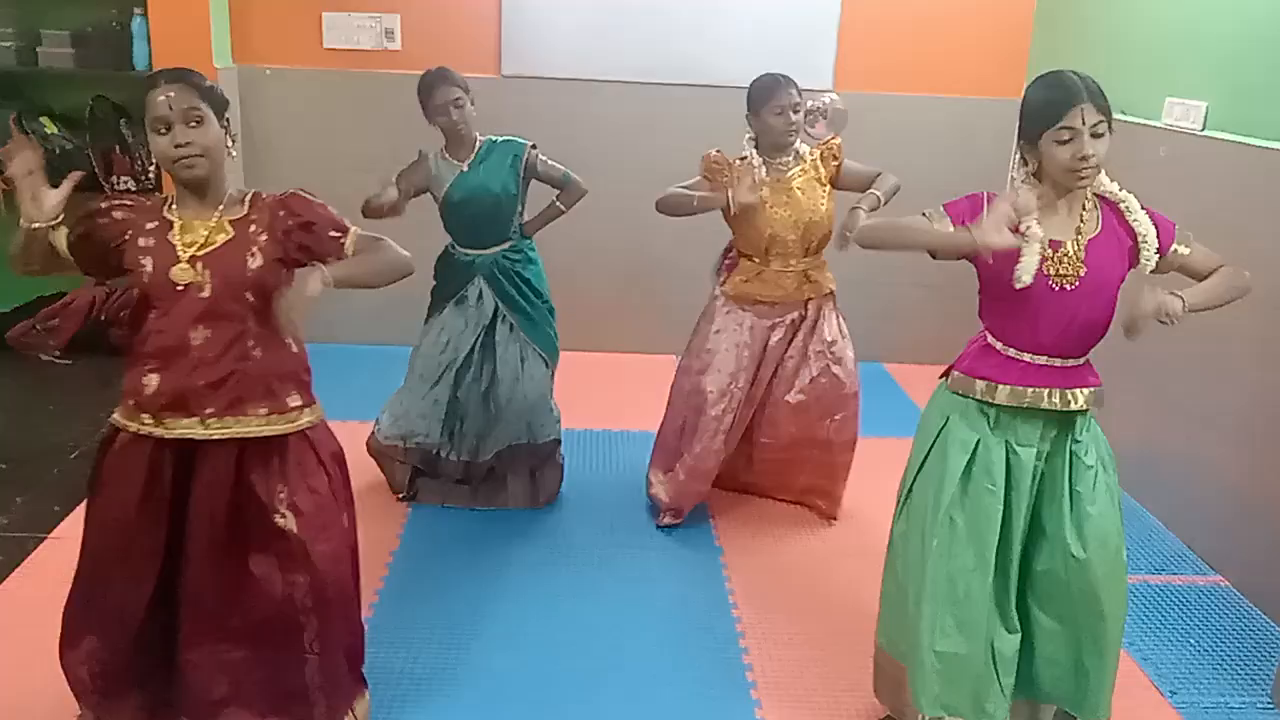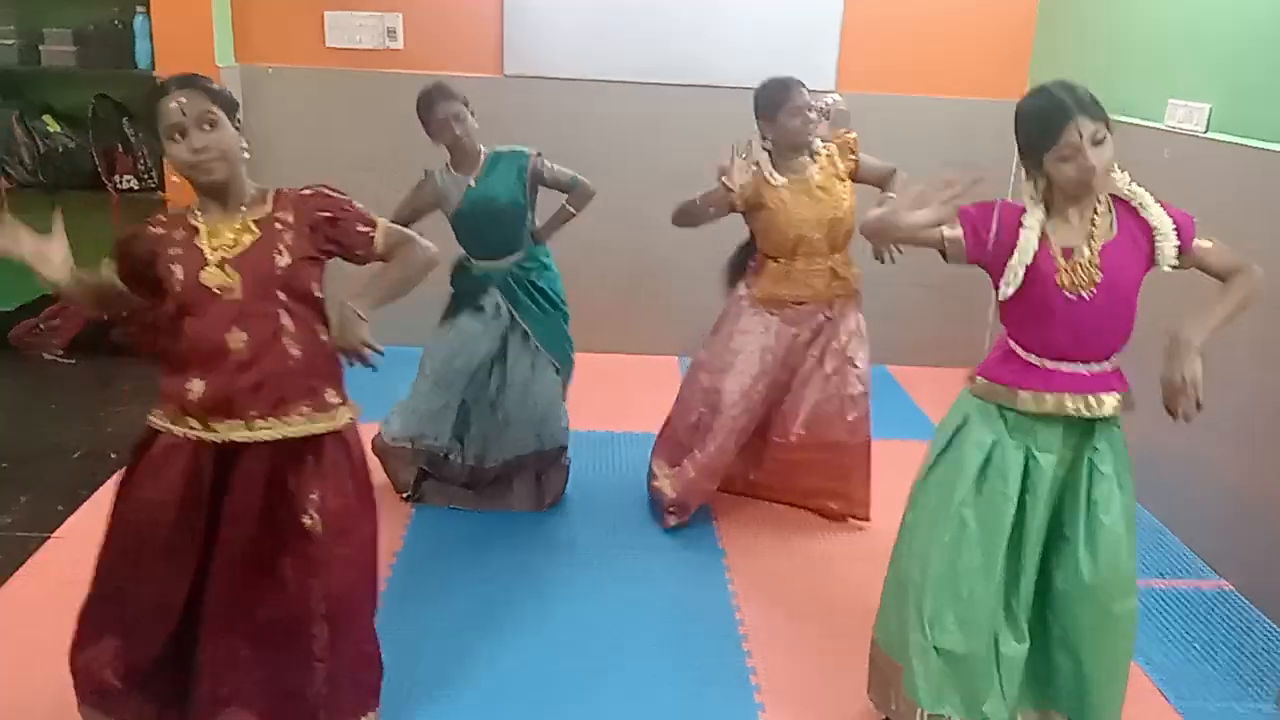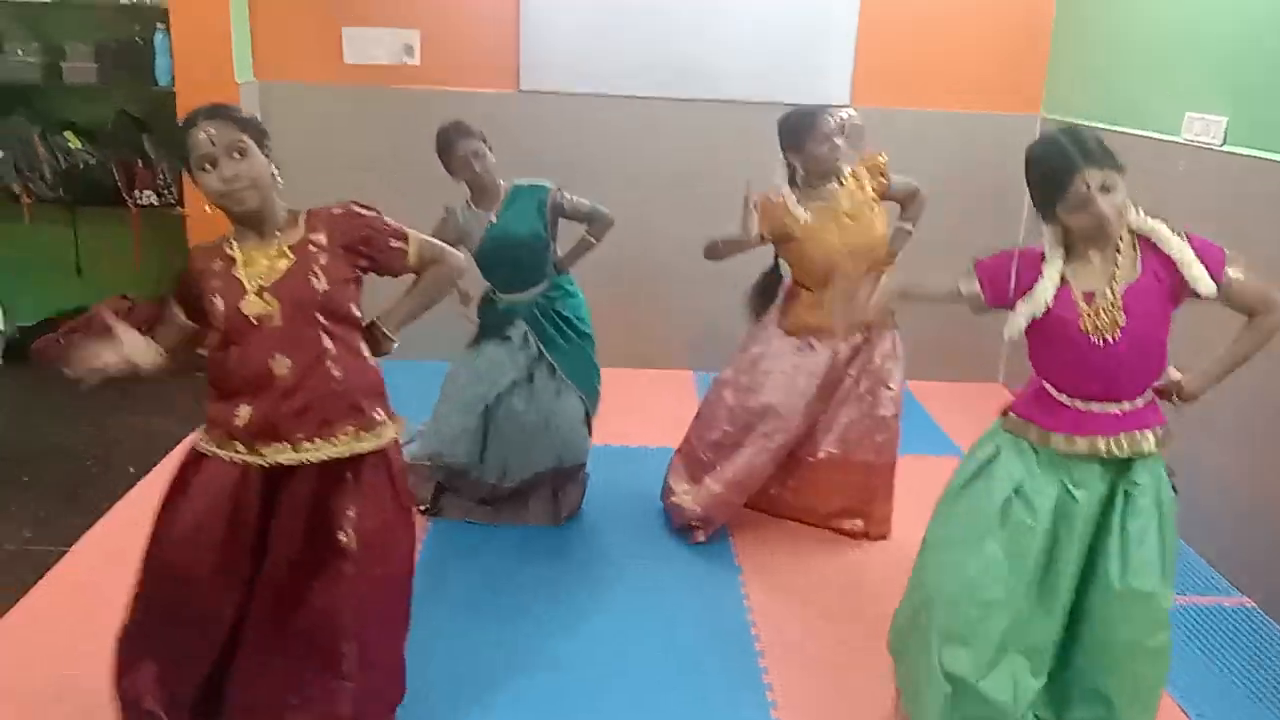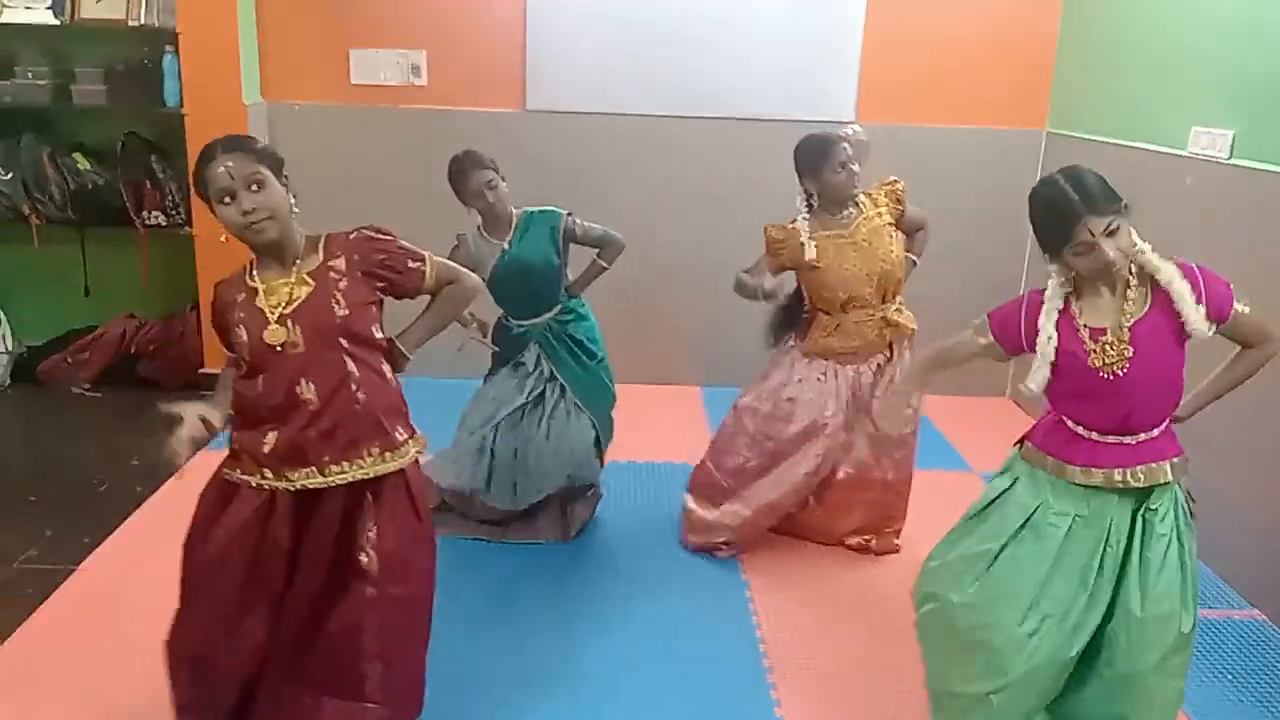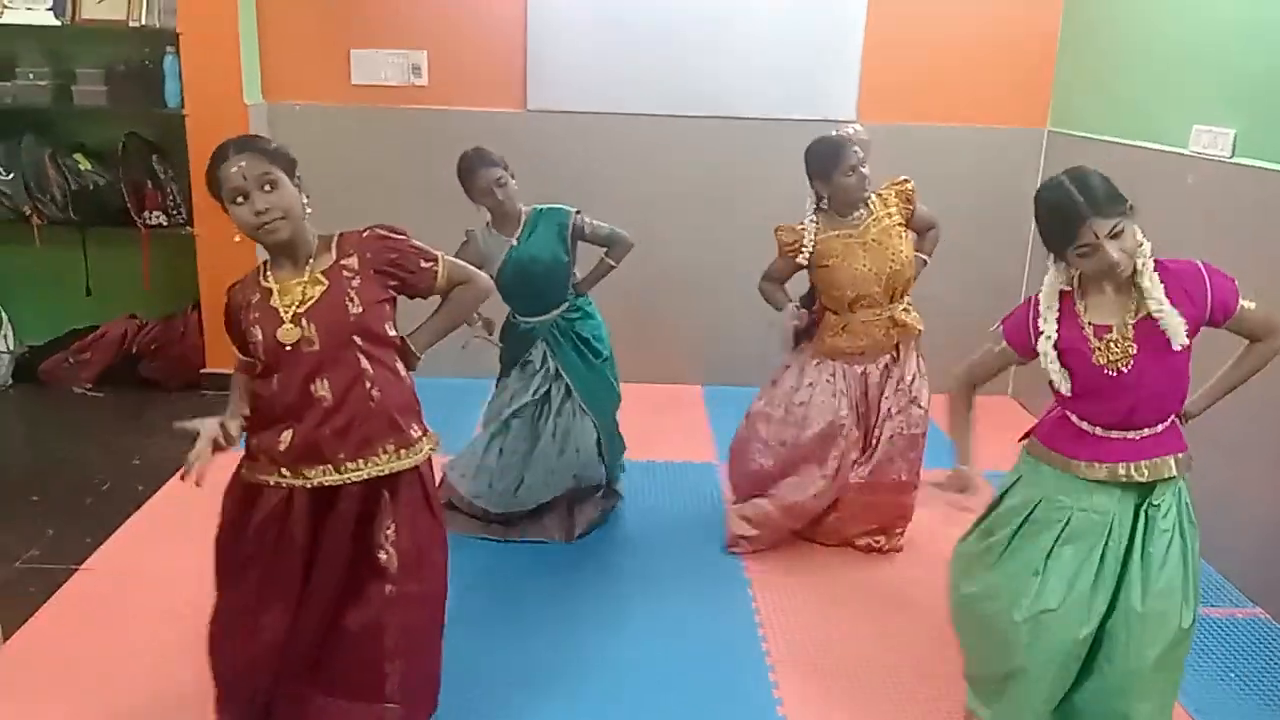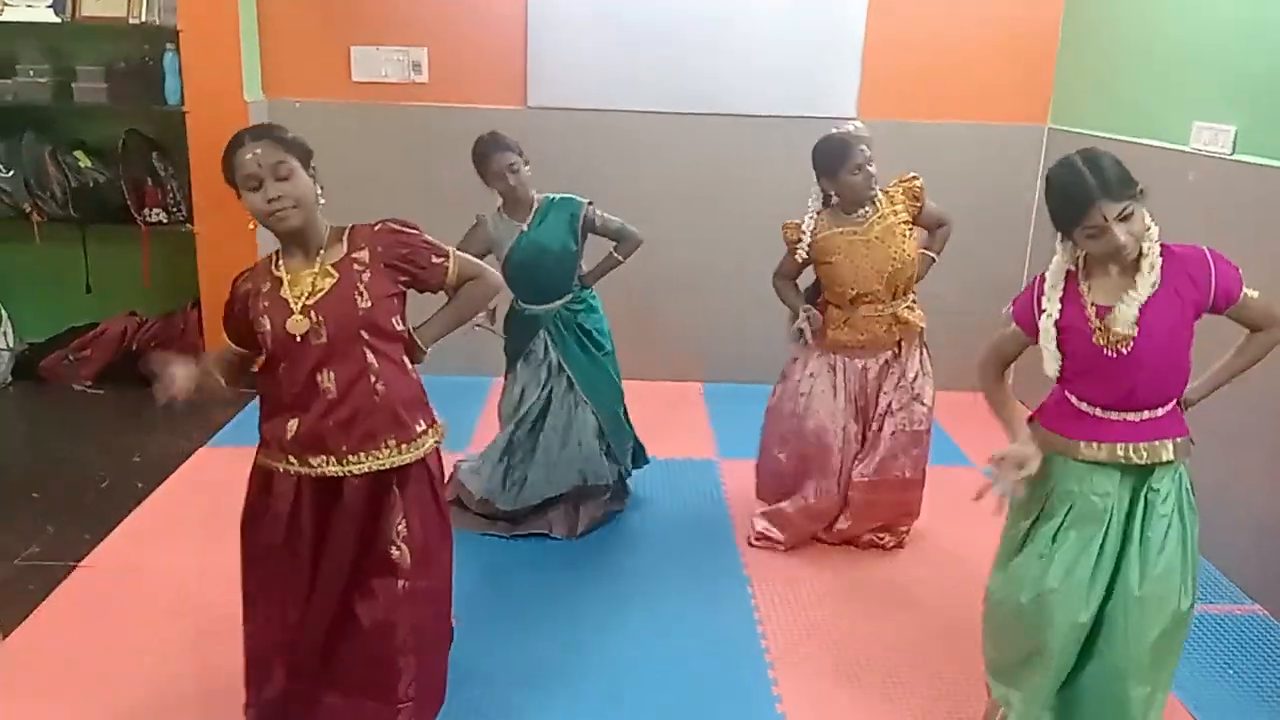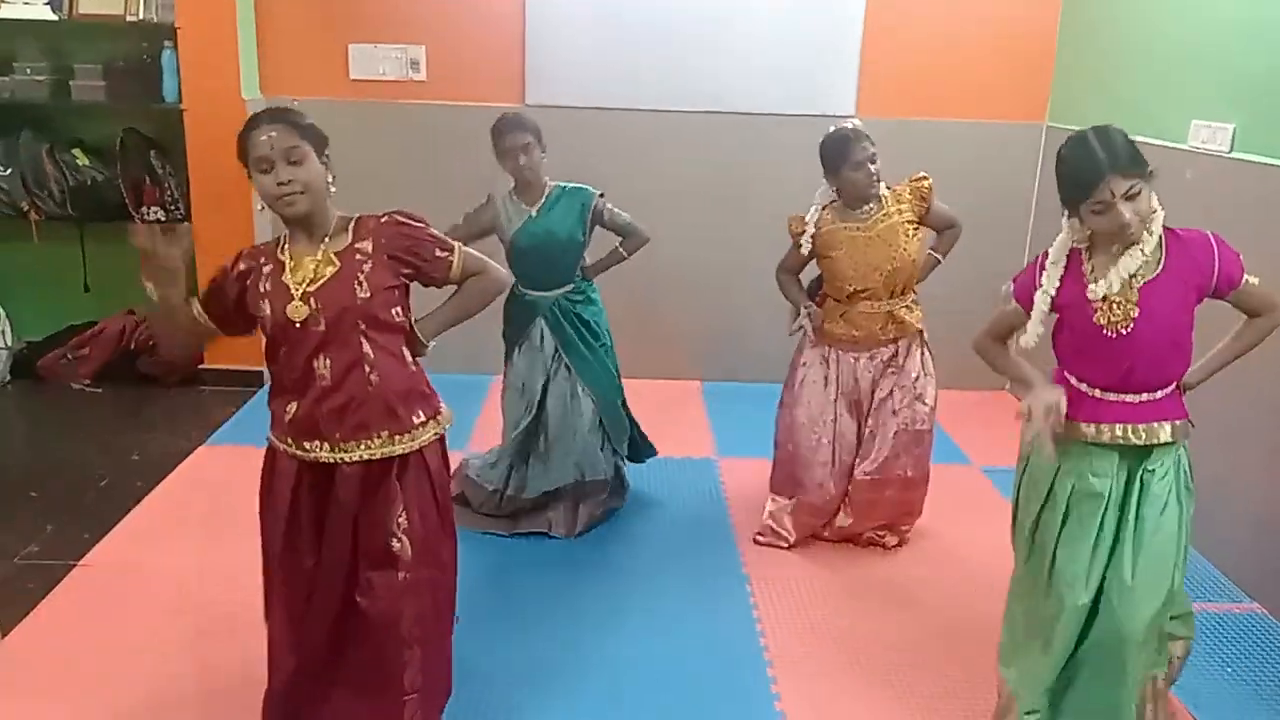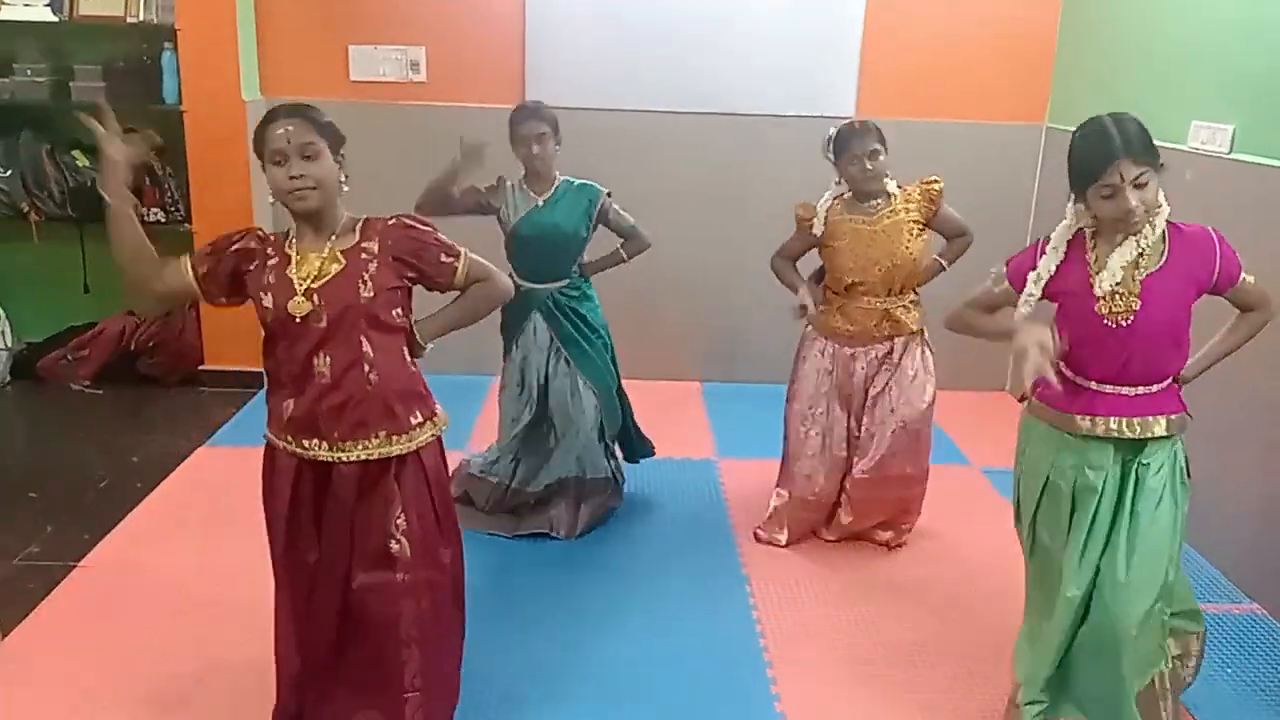
dt=0.1s
person 1, frame 1
left shoulder: (283, 213)
right shoulder: (129, 224)
left elbow: (394, 259)
left wrist: (320, 277)
left hip: (271, 438)
right hip: (158, 446)
left knee: (301, 587)
right knee: (134, 596)
person 1, frame 2
left shoulder: (307, 210)
right shoulder: (159, 238)
left elbow: (420, 252)
right elbow: (123, 305)
left wrist: (356, 305)
right wrist: (65, 275)
left hip: (304, 441)
right hip: (194, 448)
left knee: (313, 593)
right knee: (159, 598)
person 1, frame 3
left shoulder: (341, 229)
right shoulder: (205, 266)
left elbow: (449, 263)
left wrist: (382, 328)
right wrist: (143, 354)
left hip: (349, 460)
right hip: (242, 465)
left knee: (346, 615)
right knee: (194, 609)
person 1, frame 4
left shoulder: (359, 254)
right shoulder: (230, 299)
left elbow: (464, 284)
left wrist: (397, 348)
right wrist: (209, 413)
left hip: (370, 481)
right hip: (266, 492)
left knee: (366, 636)
right knee: (235, 633)
person 1, frame 5
left shoulder: (375, 252)
right shoulder: (245, 300)
left elbow: (476, 283)
left wrist: (410, 345)
right wrist: (226, 423)
left hip: (385, 478)
right hip: (282, 490)
left knee: (383, 630)
right knee: (268, 634)
person 1, frame 6
left shoulder: (383, 245)
right shoulder: (251, 290)
left elbow: (486, 280)
right elbow: (240, 362)
left wrist: (417, 340)
right wrist: (195, 376)
left hip: (393, 471)
right hip: (296, 482)
left knee: (391, 624)
right knee: (292, 626)
person 1, frame 7
left shoulder: (395, 237)
right shoulder: (251, 271)
left elbow: (493, 279)
right elbow: (180, 337)
left wrist: (419, 330)
right wrist: (166, 283)
left hip: (394, 460)
right hip: (302, 467)
left knee: (395, 610)
right knee: (309, 612)
person 1, frame 8
left shoulder: (395, 239)
right shoulder: (251, 257)
left elbow: (496, 286)
right elbow: (149, 282)
left wrist: (418, 332)
right wrist: (116, 185)
left hip: (392, 459)
right hip: (303, 465)
left knee: (396, 609)
right knee: (314, 611)
person 2, frame 1
left shoulder: (1130, 222)
right shoulder: (991, 216)
left elbow: (1233, 277)
right elbow: (868, 234)
left wrist: (1172, 303)
right wrist: (971, 238)
left hip: (1070, 426)
right hip: (979, 418)
left knee: (1083, 579)
right knee: (955, 578)
person 2, frame 2
left shoulder: (1148, 222)
right shoulder: (1002, 226)
left elbow: (1246, 275)
right elbow: (873, 229)
left wrist: (1190, 342)
right wrist: (902, 219)
left hip: (1091, 434)
right hip: (1000, 424)
left knee: (1093, 593)
right knee: (957, 580)
person 2, frame 3
left shoulder: (1176, 255)
right shoulder: (1027, 273)
right elbow: (920, 290)
left wrist: (1200, 380)
right wrist: (878, 297)
left hip: (1129, 470)
right hip: (1033, 460)
left knee: (1128, 626)
right knee: (960, 596)
person 2, frame 4
left shoulder: (1184, 286)
right shoulder: (1037, 314)
right elbow: (939, 359)
left wrist: (1189, 403)
left hip: (1147, 501)
right hip: (1052, 488)
left knee: (1142, 656)
right knee: (977, 612)
person 2, frame 5
left shoulder: (1192, 284)
right shoulder: (1043, 310)
right elbow: (968, 382)
left wrist: (1195, 403)
right wrist: (964, 463)
left hip: (1152, 492)
right hip: (1060, 484)
left knee: (1137, 647)
right knee: (1026, 626)
person 2, frame 6
left shoulder: (1198, 270)
right shoulder: (1050, 292)
right elbow: (993, 367)
left wrist: (1197, 390)
right wrist: (1020, 440)
left hip: (1154, 478)
right hip: (1064, 469)
left knee: (1137, 632)
right knee: (1047, 613)
person 2, frame 7
left shoulder: (1199, 253)
right shoulder: (1057, 267)
right elbow: (988, 342)
left wrist: (1194, 375)
right wrist: (1038, 386)
left hip: (1153, 460)
right hip: (1067, 452)
left knee: (1132, 608)
right knee: (1060, 595)
person 2, frame 8
left shoulder: (1197, 248)
right shoulder: (1054, 256)
left elbow: (1260, 309)
right elbow: (960, 315)
left wrist: (1188, 370)
right wrist: (1020, 330)
left hip: (1148, 455)
right hip: (1060, 443)
left knee: (1127, 605)
right knee: (1063, 591)
person 3, frame 1
left shoulder: (821, 161)
right shoulder: (732, 172)
left elbow: (886, 182)
right elbow: (664, 202)
left wrist: (868, 206)
right wrist: (716, 198)
left hip: (811, 307)
right hip: (745, 308)
left knee: (826, 396)
right knee: (715, 397)
left ankle: (806, 486)
right ankle: (679, 486)
person 3, frame 2
left shoulder: (838, 158)
right shoulder: (752, 177)
left elbow: (893, 175)
right elbow: (681, 217)
right wrist: (723, 199)
left hip: (833, 308)
right hip: (768, 308)
left knee: (838, 403)
right knee: (727, 396)
left ankle: (826, 491)
right ankle: (682, 484)
person 3, frame 3
left shoulder: (868, 181)
right shoulder: (780, 212)
left elbow: (916, 196)
right elbow: (713, 251)
left wrist: (900, 239)
right wrist: (743, 238)
left hip: (867, 332)
right hip: (803, 334)
left knee: (865, 430)
right knee: (750, 410)
left ankle: (847, 510)
right ankle: (700, 500)
person 3, frame 4
left shoulder: (883, 206)
right shoulder: (796, 239)
left elbow: (920, 228)
right elbow: (743, 280)
left wrist: (907, 267)
right wrist: (760, 285)
left hip: (885, 354)
right hip: (824, 357)
left knee: (884, 446)
right knee: (771, 434)
left ankle: (858, 526)
right ankle: (720, 521)
person 3, frame 5
left shoulder: (893, 204)
right shoulder: (807, 238)
left elbow: (931, 228)
right elbow: (768, 282)
left wrist: (914, 269)
right wrist: (792, 309)
left hip: (894, 353)
right hip: (830, 355)
left knee: (893, 449)
right knee: (796, 438)
left ankle: (865, 526)
right ankle: (768, 519)
person 3, frame 6
left shoulder: (902, 202)
right shoulder: (815, 233)
left elbow: (944, 226)
right elbow: (781, 279)
left wrist: (921, 266)
right wrist: (800, 310)
left hip: (898, 350)
right hip: (835, 351)
left knee: (897, 445)
right knee: (816, 439)
left ankle: (868, 522)
right ankle: (791, 518)
person 3, frame 7
left shoulder: (909, 202)
right shoulder: (818, 226)
left elbow: (954, 227)
right elbow: (786, 273)
left wrist: (926, 265)
right wrist: (804, 305)
left hip: (898, 346)
right hip: (833, 347)
left knee: (897, 440)
right knee: (817, 440)
left ankle: (873, 522)
right ankle: (800, 517)
person 3, frame 8
left shoulder: (918, 203)
right shoulder: (825, 217)
left elbow: (963, 236)
right elbow: (781, 260)
left wrist: (930, 270)
right wrist: (803, 289)
left hip: (897, 345)
right hip: (834, 342)
left knee: (895, 438)
right knee: (817, 434)
left ankle: (872, 520)
right ankle: (799, 515)
person 4, frame 1
left shoulder: (514, 153)
right shoulder: (428, 169)
left elbow: (575, 187)
right elbow: (375, 209)
left wrist: (532, 226)
right wrist: (382, 201)
left hip: (516, 278)
right hip: (462, 282)
left knee: (522, 382)
right knee: (443, 378)
left ankle: (524, 474)
right ankle: (451, 466)
person 4, frame 2
left shoulder: (520, 163)
right shoulder: (437, 184)
left elbow: (583, 190)
right elbow: (394, 228)
left wrist: (543, 232)
left hip: (530, 286)
right hip: (478, 292)
left knee: (534, 386)
right knee: (454, 383)
left ankle: (531, 477)
right ankle: (457, 471)
person 4, frame 3
left shoulder: (538, 196)
right shoulder: (458, 221)
left elbow: (602, 219)
left wrist: (565, 263)
left hip: (556, 316)
right hip: (503, 322)
left knee: (560, 415)
right knee: (469, 406)
left ankle: (551, 490)
right ankle: (481, 487)
person 4, frame 4
left shoulder: (551, 222)
right shoulder: (470, 249)
left elbow: (614, 243)
left wrist: (576, 287)
right wrist: (470, 322)
left hip: (569, 339)
right hip: (518, 346)
left knee: (572, 436)
right knee: (489, 434)
left ankle: (562, 509)
right ankle: (492, 507)
person 4, frame 5
left shoulder: (558, 219)
right shoulder: (479, 245)
left elbow: (622, 242)
left wrist: (585, 284)
right wrist: (472, 315)
left hip: (576, 336)
right hip: (525, 344)
left knee: (580, 429)
right knee: (511, 433)
left ankle: (573, 509)
right ankle: (515, 504)
person 4, frame 6
left shoulder: (570, 210)
right shoulder: (488, 230)
left elbow: (632, 238)
left wrist: (591, 277)
left hip: (579, 329)
right hip: (530, 333)
left knee: (584, 424)
right knee: (526, 427)
left ankle: (580, 503)
right ankle: (517, 499)
person 4, frame 7
left shoulder: (581, 200)
right shoulder: (497, 210)
left elbow: (639, 237)
left wrist: (593, 268)
left hip: (578, 321)
right hip: (528, 323)
left knee: (581, 415)
right knee: (530, 419)
left ankle: (579, 501)
right ankle: (524, 494)
person 4, frame 8
left shoulder: (586, 196)
right shoulder: (501, 196)
left elbow: (640, 240)
right elbow: (427, 207)
left wrist: (590, 267)
right wrist: (461, 167)
left hip: (574, 316)
right hip: (525, 316)
left knee: (578, 409)
right knee: (526, 413)
left ankle: (580, 498)
right ankle: (523, 492)
